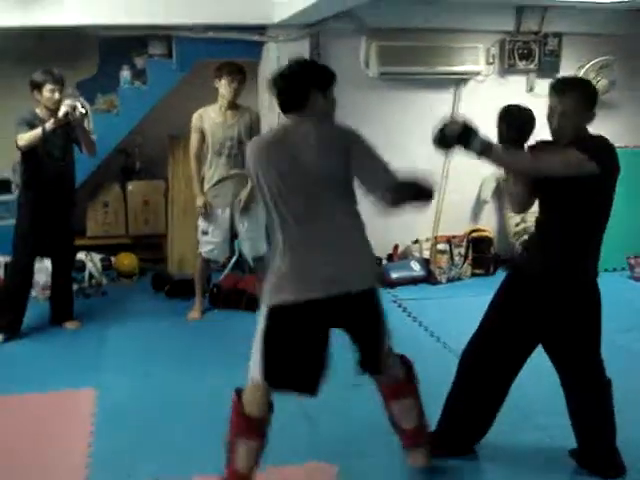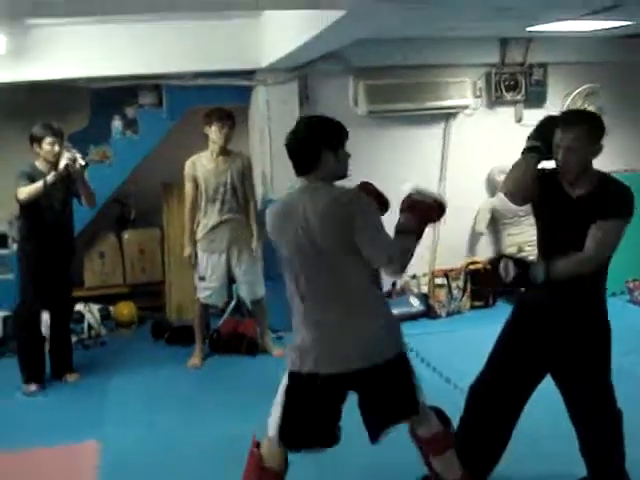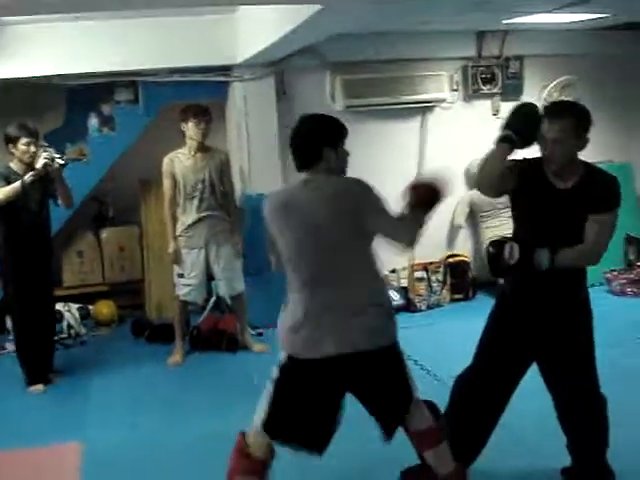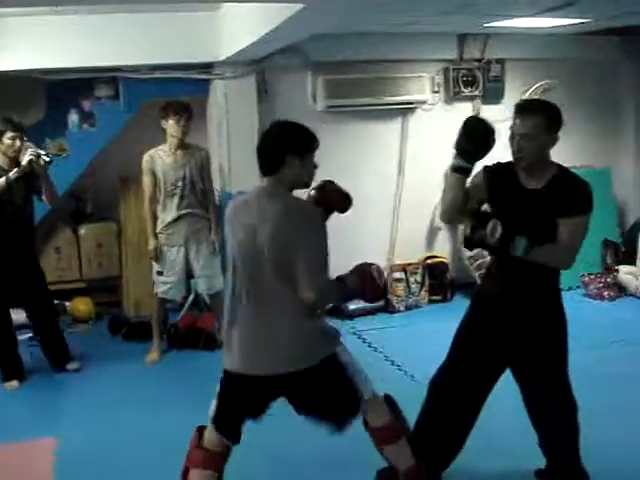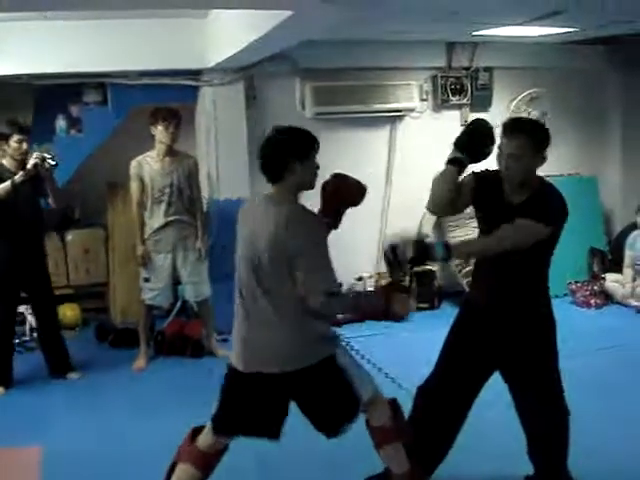
dt=0.3s
person 1, frame 1
left shoulder: (600, 154)
right shoulder: (543, 151)
left elbow: (541, 167)
right elbow: (519, 201)
left wrist: (475, 142)
right wrist: (512, 146)
left hip: (573, 285)
right hip: (530, 272)
left knee: (584, 375)
right knee: (483, 357)
right ankle: (454, 437)
person 1, frame 2
left shoulder: (615, 196)
right shoulder: (543, 181)
left elbow: (591, 258)
right elbow: (513, 193)
left wrist: (534, 271)
right wrist: (534, 147)
left hip: (582, 318)
right hip: (534, 308)
left knee: (595, 406)
right knee: (491, 390)
person 1, frame 3
left shoulder: (601, 187)
right shoulder: (524, 172)
left elbow: (592, 251)
right elbow: (485, 184)
left wrist: (537, 257)
right wrist: (509, 138)
left hip: (566, 307)
right hip: (516, 300)
left knee: (580, 397)
right knee: (478, 384)
person 1, frame 4
left shoulder: (573, 190)
right shoulder: (496, 176)
left elbow: (565, 256)
right elbow: (451, 214)
left wrist: (513, 243)
right wrist: (463, 160)
left hip: (539, 310)
right hip: (491, 301)
left knee: (551, 399)
right knee: (451, 385)
person 1, frame 5
left shoulder: (550, 204)
right shoulder: (485, 182)
left elbow: (493, 245)
right elbow: (439, 206)
left wrist: (431, 249)
right wrist: (459, 157)
left hip: (527, 319)
right hip: (481, 310)
left knee: (543, 406)
right knee: (439, 393)
person 2, frame 1
left shoulder: (258, 150)
right shoulder: (340, 139)
right elbow: (389, 194)
right wrist: (414, 190)
left hip: (291, 286)
right hip: (351, 280)
left knee: (259, 388)
right knee: (385, 363)
person 2, frame 2
left shoulder: (276, 215)
right shoulder: (350, 202)
right elbow: (394, 264)
right wrist: (413, 226)
left hip: (313, 354)
right hip: (375, 345)
left knee: (273, 445)
right knee: (419, 416)
person 2, frame 3
left shoulder: (274, 206)
right shoulder: (353, 193)
right elbow: (404, 235)
right wrist: (419, 207)
left hip: (307, 342)
right hip: (368, 335)
left knee: (263, 435)
right knee: (411, 409)
person 2, frame 4
left shoulder: (235, 210)
right shoulder: (303, 214)
right elbow: (313, 295)
right wrist: (350, 286)
left hip: (244, 352)
right hip: (305, 349)
left knee: (217, 435)
right knee: (373, 404)
person 2, frame 5
left shoulder: (248, 211)
right shoulder: (305, 223)
right elbow: (322, 303)
left wrist: (328, 213)
right wrist: (383, 304)
left hip: (250, 351)
right hip: (302, 348)
left knee: (217, 433)
right knee: (376, 405)
person 3, frame 1
left shoulder: (68, 123)
right shoulder: (28, 120)
left elbow: (91, 151)
right elbow: (22, 143)
left wrist: (80, 124)
right wrist: (55, 121)
left hip: (62, 203)
right hip: (33, 203)
left knee: (64, 261)
left ankle: (62, 314)
person 3, frame 2
left shoulder: (67, 175)
right shoulder: (27, 174)
left elbow: (90, 203)
right elbow: (23, 196)
left wrist: (79, 175)
right wrist: (55, 174)
left hip: (61, 254)
right hip: (33, 254)
left knee: (62, 313)
right knee: (28, 314)
left ankle: (62, 366)
right ankle: (31, 375)
person 3, frame 3
left shoulder: (43, 176)
left elbow: (67, 204)
left wrist: (57, 175)
right wrist: (32, 175)
left hip: (42, 255)
left knee: (46, 316)
right knee: (22, 318)
left ankle: (44, 366)
right ankle: (34, 375)
person 3, frame 4
left shoulder: (28, 171)
left elbow: (51, 199)
left wrist: (42, 171)
left hip: (26, 251)
left knee: (43, 307)
left ankle: (60, 357)
person 3, frame 5
left shoulder: (34, 174)
left elbow: (55, 203)
left wrist: (47, 174)
right wrist: (23, 174)
left hip: (34, 254)
left knee: (47, 312)
left ankle: (61, 366)
person 4, frame 1
left shoulder: (250, 117)
right shoulder: (201, 117)
right elbow: (195, 158)
left wrist: (250, 187)
right wrist: (199, 194)
left hip: (245, 191)
right hip: (215, 193)
left knee: (257, 247)
right knee: (207, 251)
right ankle: (198, 301)
person 4, frame 2
left shoulder: (242, 162)
right shoulder: (193, 164)
left elbow: (251, 201)
right elbow: (190, 206)
left wrist: (256, 234)
right wrist: (188, 242)
left hip: (241, 236)
right hip: (209, 238)
left knee: (255, 292)
right knee: (205, 297)
left ankle: (265, 339)
right ankle: (198, 349)
person 4, frame 3
left shoulder: (220, 157)
right shoulder: (171, 162)
left elbow: (230, 197)
right elbow: (170, 203)
left wrist: (237, 231)
right wrist: (172, 240)
left hip: (221, 232)
right hip: (188, 235)
left knee: (235, 288)
right knee: (184, 295)
left ankle: (245, 335)
right ankle: (179, 346)
person 4, frame 4
left shoulder: (200, 155)
right shoulder: (151, 158)
left elbow: (209, 194)
right elbow: (149, 200)
left wrist: (215, 229)
right wrist: (151, 237)
left hip: (199, 229)
right hip: (168, 232)
left knee: (213, 285)
right knee: (163, 292)
right ankle: (156, 343)
person 4, frame 5
left shoulder: (189, 162)
right shoulder: (139, 164)
left elbow: (197, 201)
right elbow: (137, 206)
left wrist: (201, 236)
right wrist: (140, 243)
left hip: (187, 236)
right hip: (156, 239)
left knee: (201, 292)
right knee: (150, 299)
left ankle: (210, 340)
right ankle: (143, 350)
